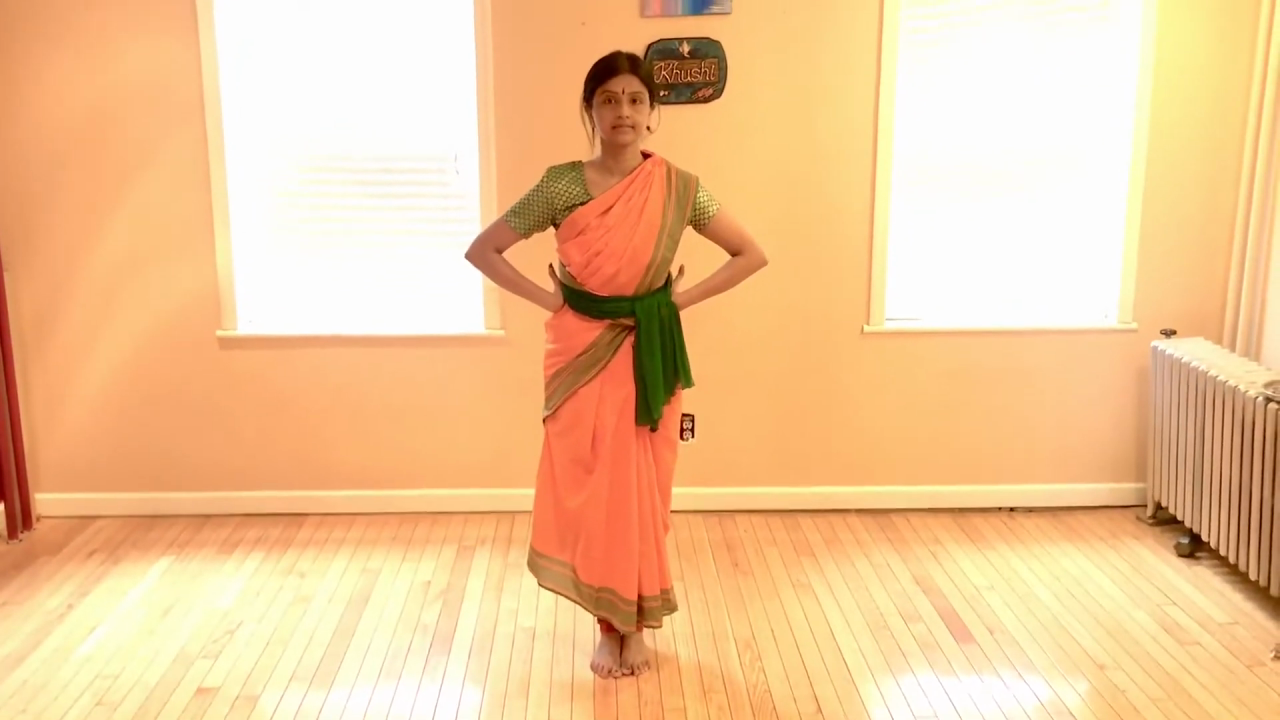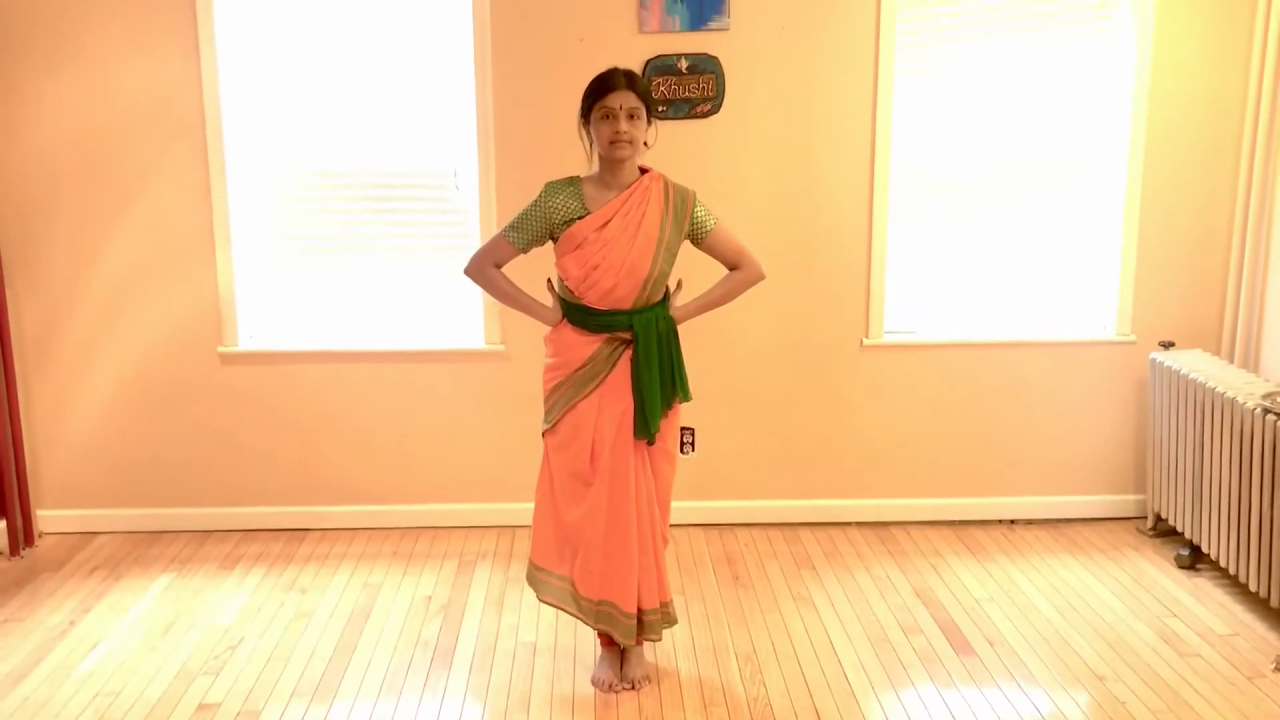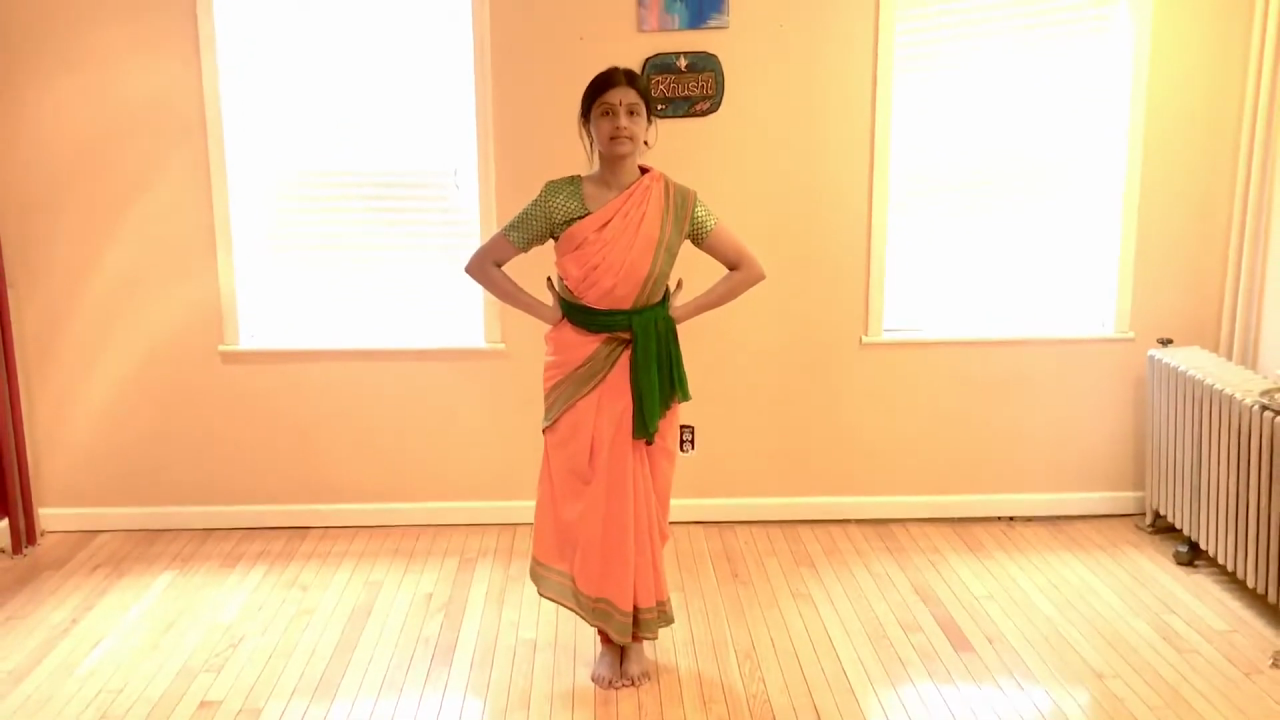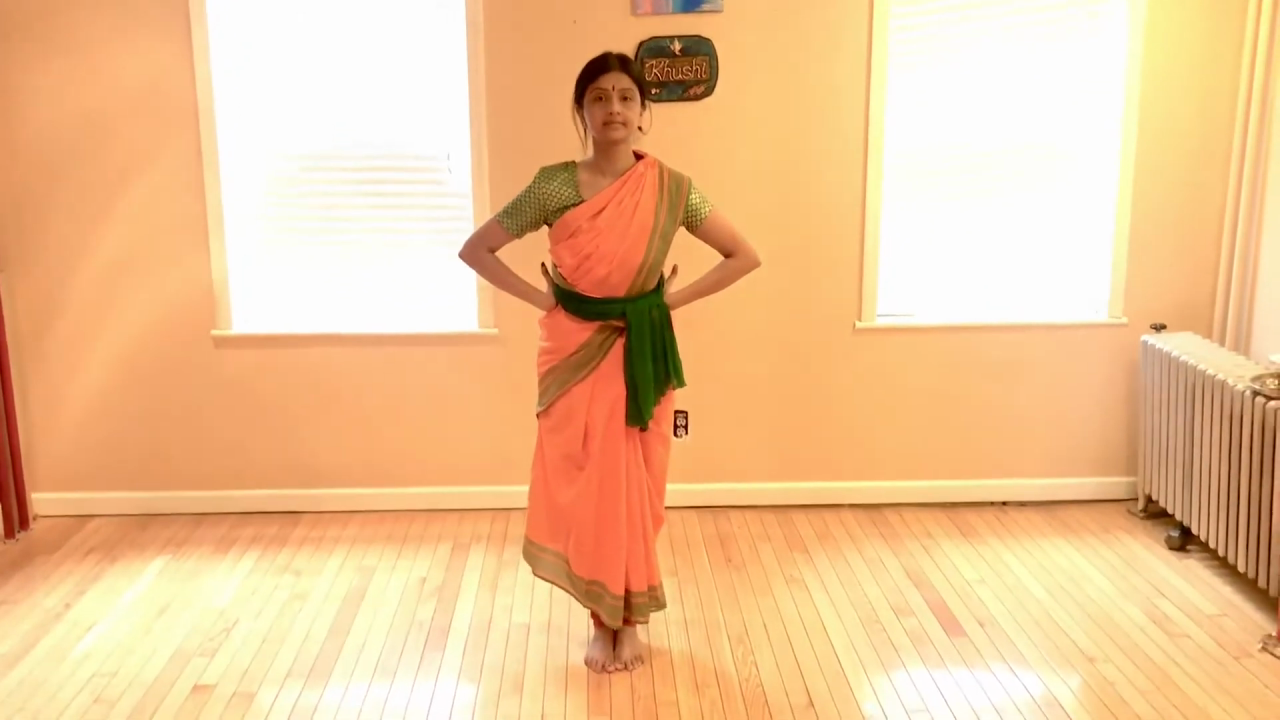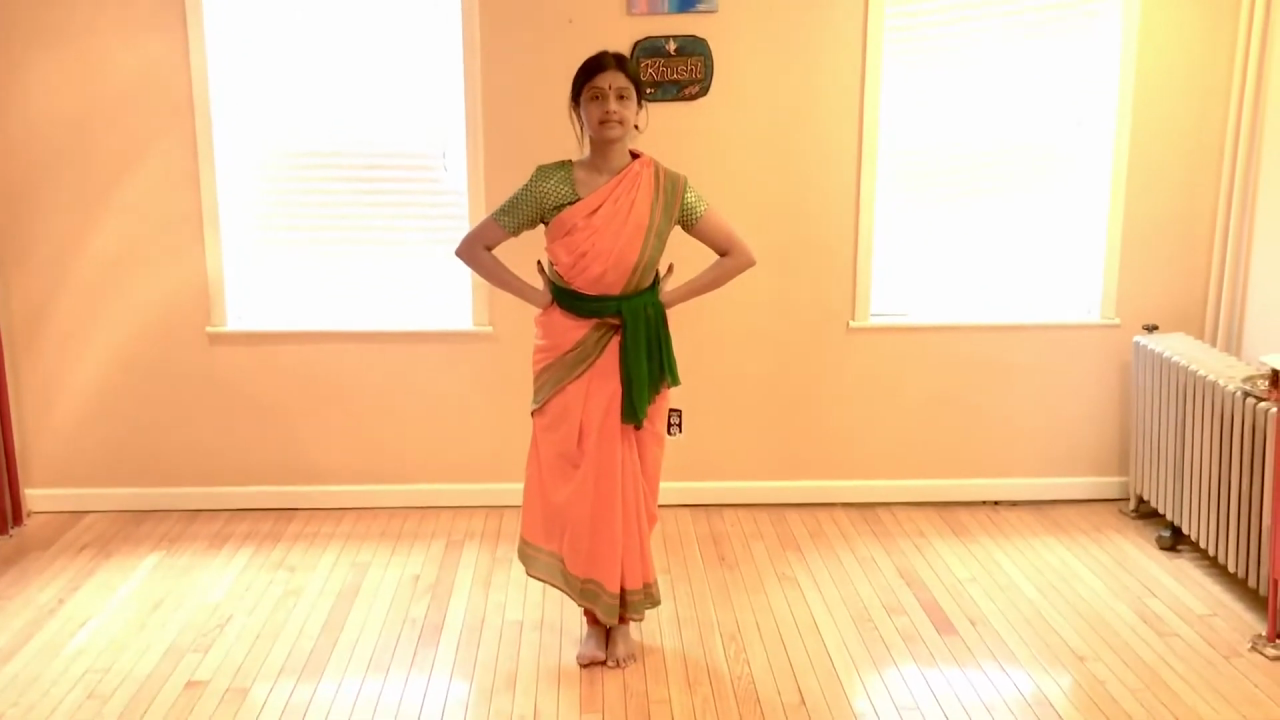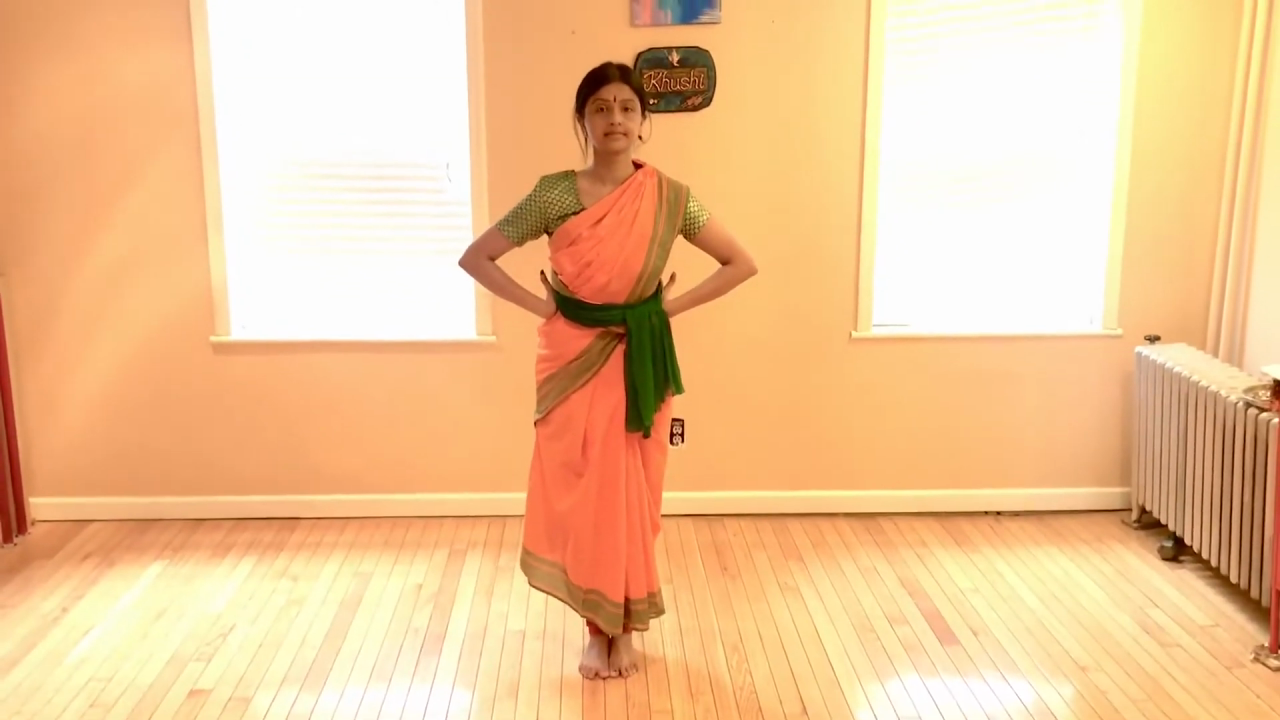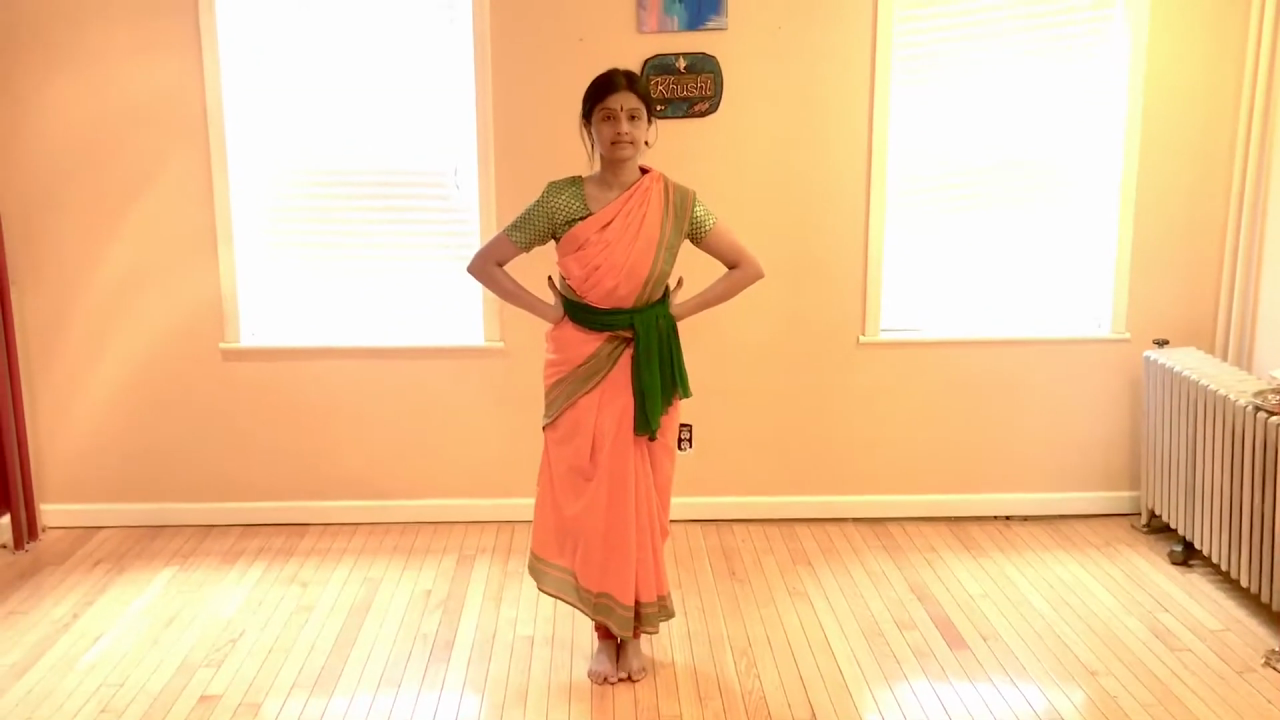
dt=0.4s
person 1, frame 1
left shoulder: (679, 188)
right shoulder: (561, 185)
left elbow: (751, 254)
right elbow: (481, 250)
left wrist: (683, 297)
right wrist: (548, 298)
left hip: (648, 355)
right hip: (582, 352)
left knee: (643, 489)
right knee: (588, 488)
left ankle: (637, 623)
right ankle: (607, 625)
person 1, frame 2
left shoulder: (675, 202)
right shoulder: (559, 200)
left elbow: (748, 268)
right elbow: (480, 264)
left wrist: (681, 311)
right wrist: (546, 313)
left hip: (646, 370)
right hip: (580, 367)
left knee: (642, 504)
right knee: (589, 502)
left ankle: (637, 637)
right ankle: (607, 639)
person 1, frame 3
left shoulder: (676, 203)
right shoulder: (559, 199)
left elbow: (749, 268)
right elbow: (481, 264)
left wrist: (680, 312)
right wrist: (547, 312)
left hip: (645, 368)
right hip: (580, 366)
left knee: (641, 501)
right knee: (588, 501)
left ankle: (637, 634)
right ankle: (607, 636)
person 1, frame 4
left shoulder: (671, 188)
right shoulder: (553, 186)
left elbow: (744, 256)
right elbow: (475, 249)
left wrist: (675, 298)
right wrist: (541, 298)
left hip: (639, 354)
right hip: (574, 352)
left knee: (635, 486)
right knee: (583, 486)
left ankle: (630, 618)
right ankle: (600, 620)
person 1, frame 5
left shoulder: (667, 188)
right shoulder: (550, 184)
left elbow: (739, 254)
right elbow: (471, 247)
left wrist: (669, 296)
right wrist: (537, 296)
left hip: (635, 352)
right hip: (570, 350)
left knee: (629, 484)
right knee: (577, 484)
left ankle: (623, 616)
right ankle: (593, 617)
person 1, frame 6
left shoulder: (669, 197)
right shoulder: (554, 194)
left elbow: (741, 263)
right elbow: (475, 257)
left wrist: (673, 305)
right wrist: (541, 305)
left hip: (638, 362)
right hip: (573, 359)
left knee: (632, 494)
right knee: (580, 494)
left ankle: (626, 625)
right ankle: (595, 628)
person 1, frame 7
left shoulder: (676, 202)
right shoulder: (561, 200)
left elbow: (747, 267)
right elbow: (483, 263)
left wrist: (680, 308)
right wrist: (548, 310)
left hip: (646, 366)
right hip: (581, 364)
left knee: (641, 499)
right knee: (589, 498)
left ankle: (635, 630)
right ankle: (605, 632)
